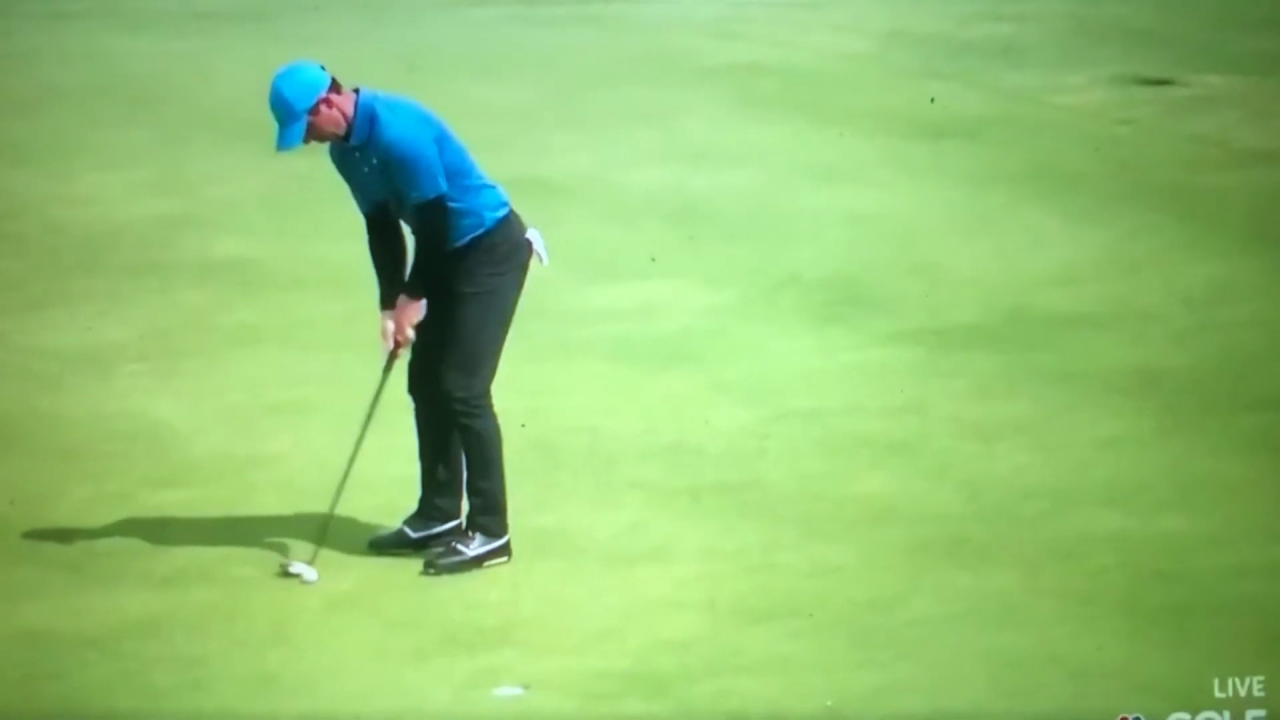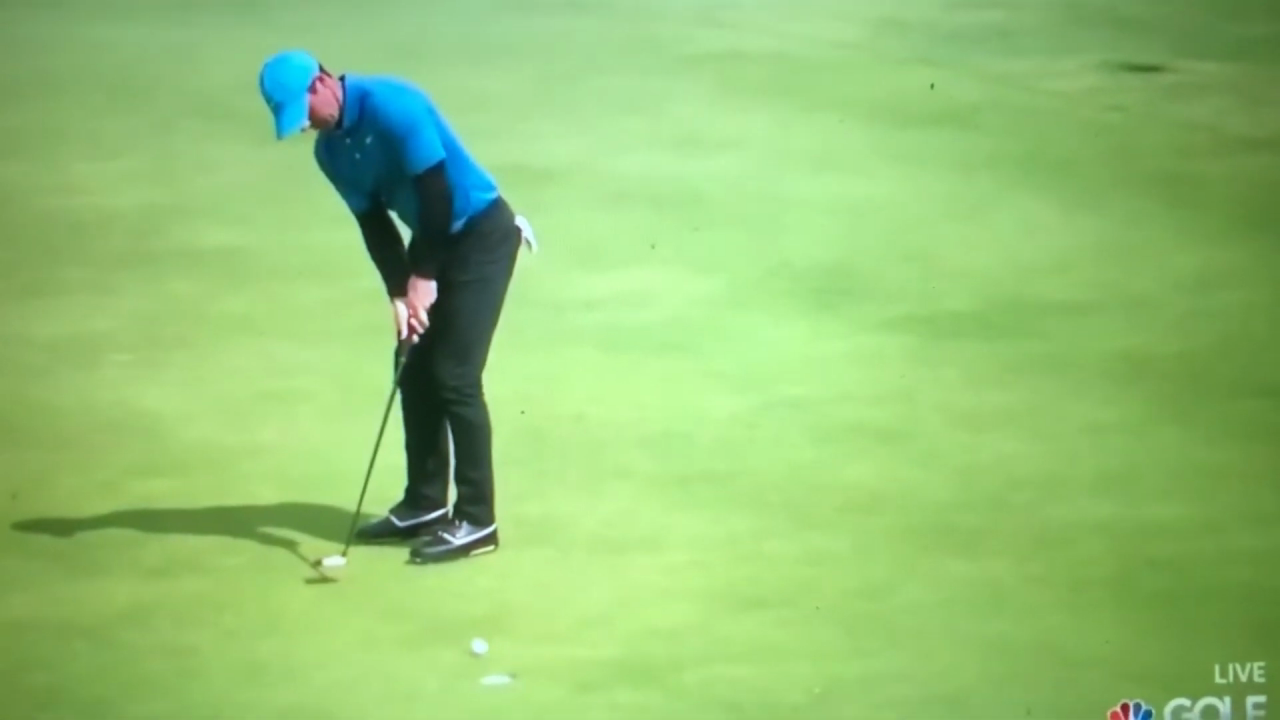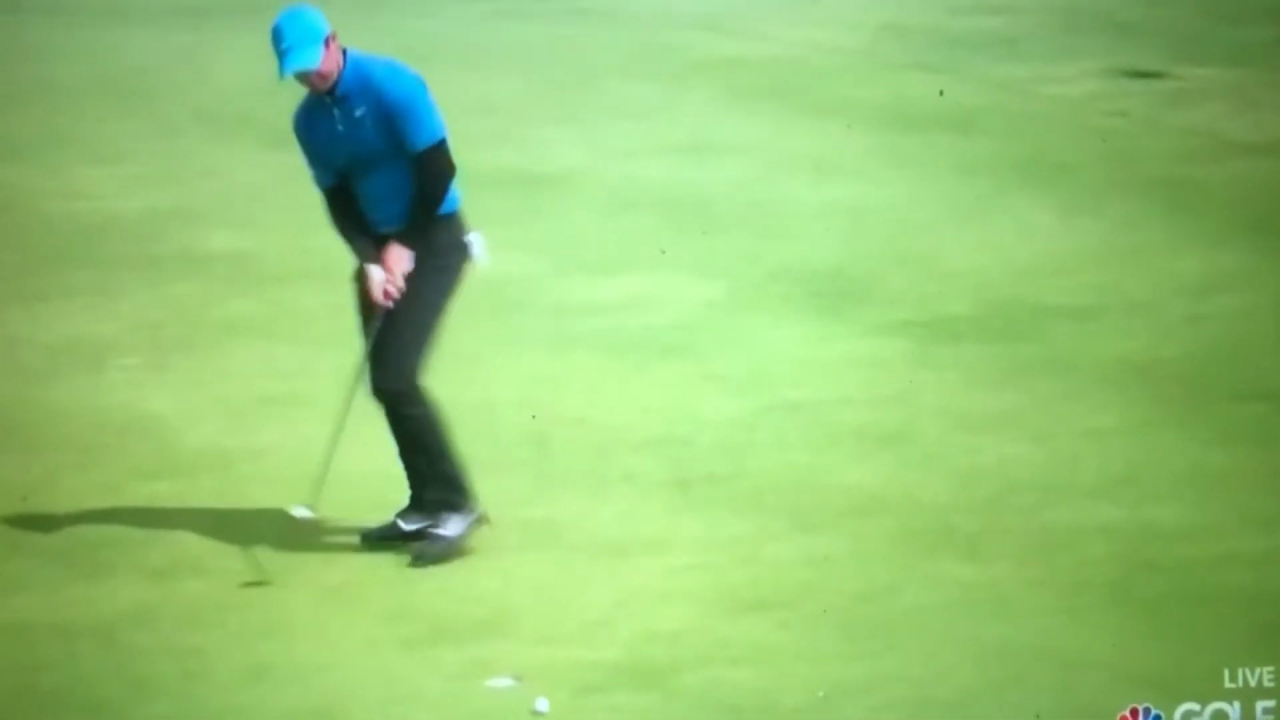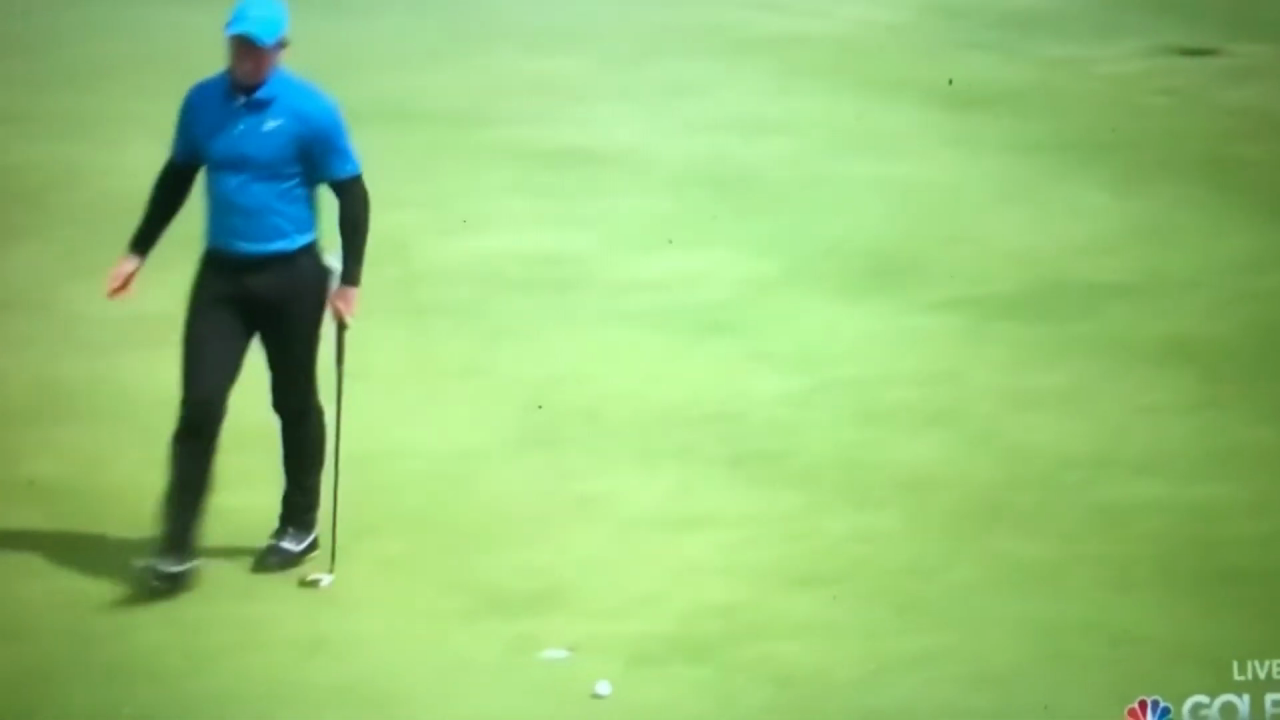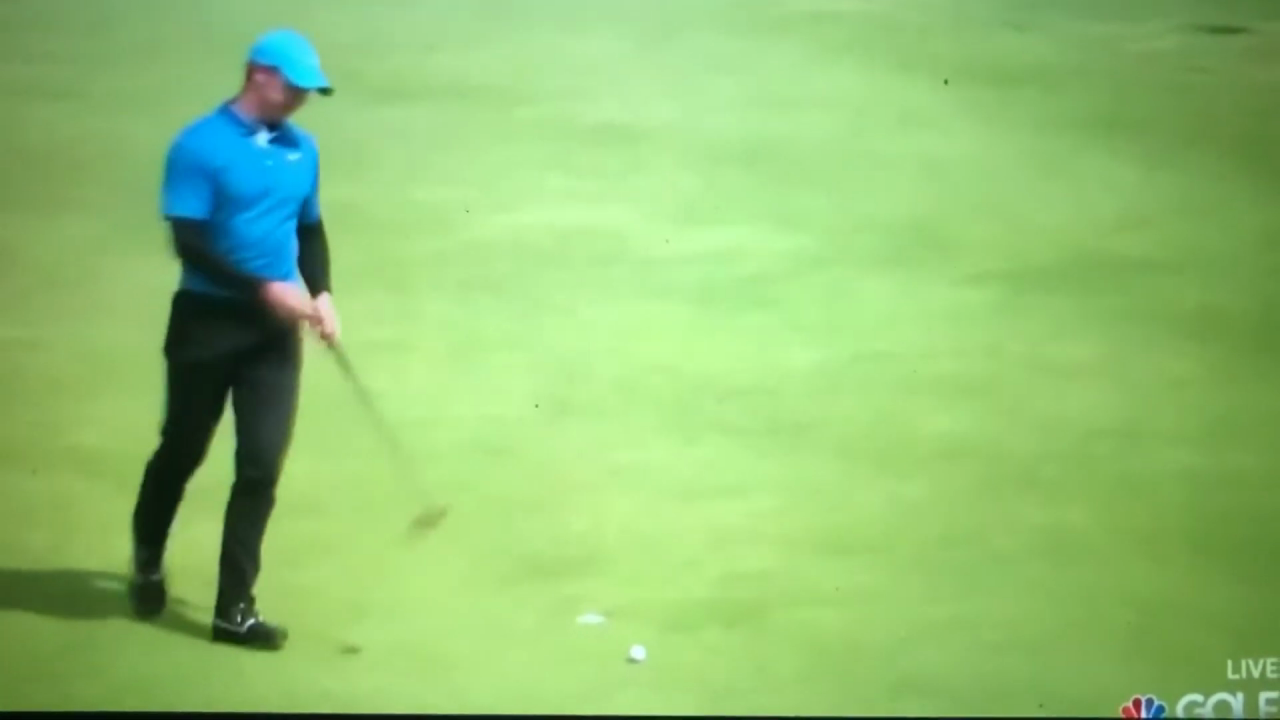
dt=1s
person 1, frame 1
left shoulder: (397, 129)
right shoulder: (345, 150)
left elbow: (434, 219)
right elbow: (382, 226)
left wrist: (413, 297)
right wrist: (390, 304)
left hip: (491, 249)
right hip: (448, 253)
left knee: (462, 389)
right knee: (426, 384)
left ankle: (490, 532)
right ankle: (440, 514)
person 1, frame 2
left shoulder: (390, 103)
right shoulder: (329, 149)
left elbow: (436, 190)
right elbow: (373, 222)
left wrist: (423, 276)
right wrist: (399, 292)
left hip: (481, 233)
right hip: (433, 238)
left knee: (454, 377)
right knee: (416, 373)
left ankle: (477, 519)
right ankle: (426, 503)
person 1, frame 3
left shoulder: (391, 84)
right shoulder: (309, 120)
left elbow: (439, 169)
right elbow: (339, 200)
left wrist: (405, 246)
right wrist: (370, 260)
left hip: (433, 239)
right hip: (384, 246)
left knee: (395, 376)
right knee: (387, 379)
left ankle: (458, 505)
right ankle: (429, 505)
person 1, frame 4
left shoulder: (311, 111)
right shoulder: (201, 103)
left elbow: (352, 195)
right elbow: (177, 176)
left wrist: (349, 279)
right wrist: (138, 251)
left hip: (290, 274)
right hip: (221, 273)
left knee: (294, 404)
right knee: (198, 408)
left ankle: (300, 524)
right ankle: (176, 550)
person 1, frame 5
left shoulder: (303, 150)
right shoulder: (198, 145)
right elbow: (187, 242)
left wrist: (320, 293)
right wrist: (265, 289)
left hip: (273, 331)
right hip: (206, 320)
left knee: (260, 466)
right knee: (182, 452)
right ankle: (147, 562)
